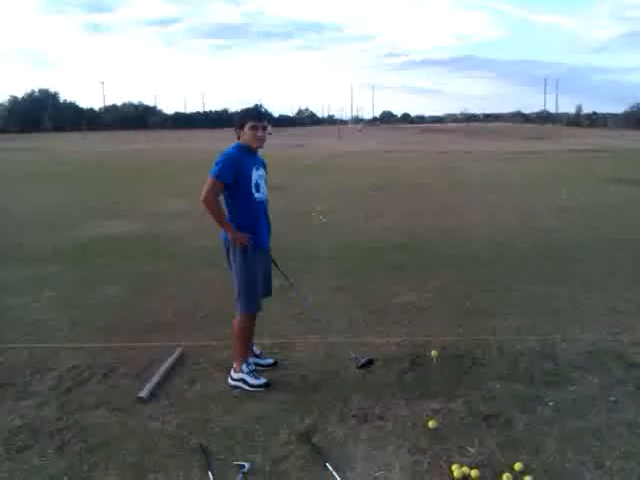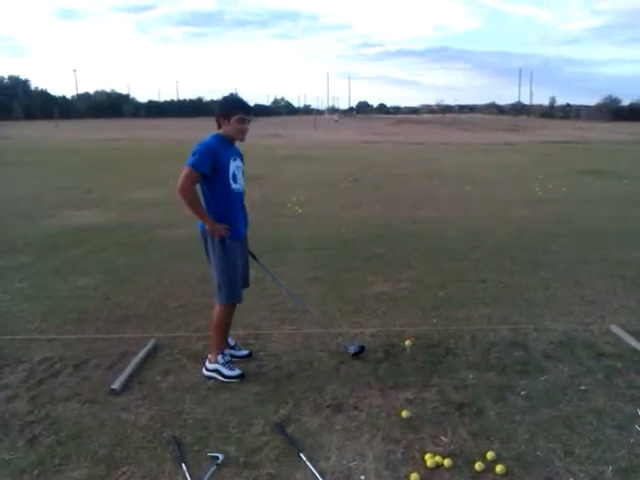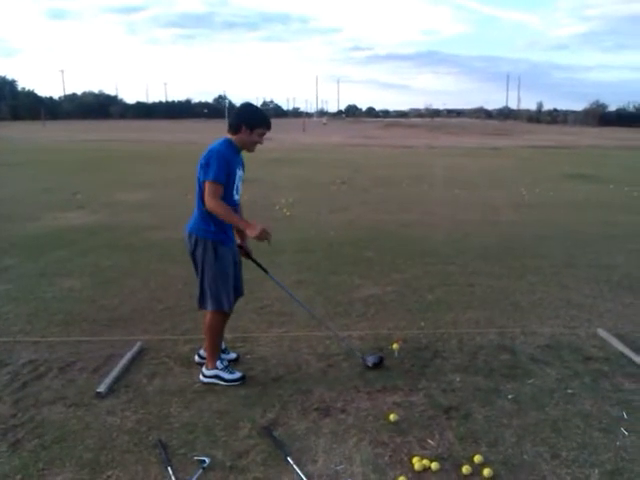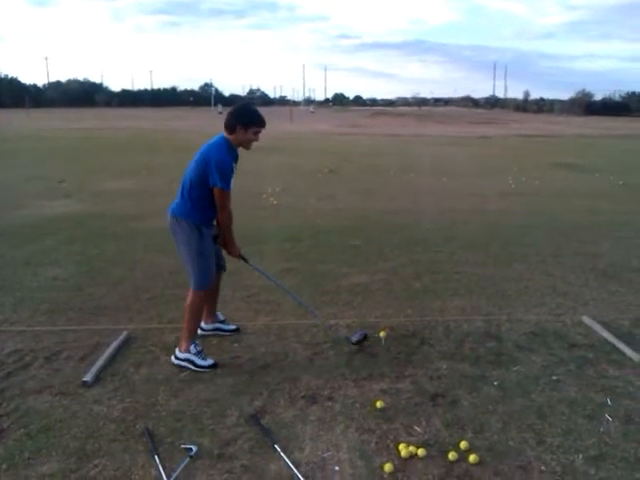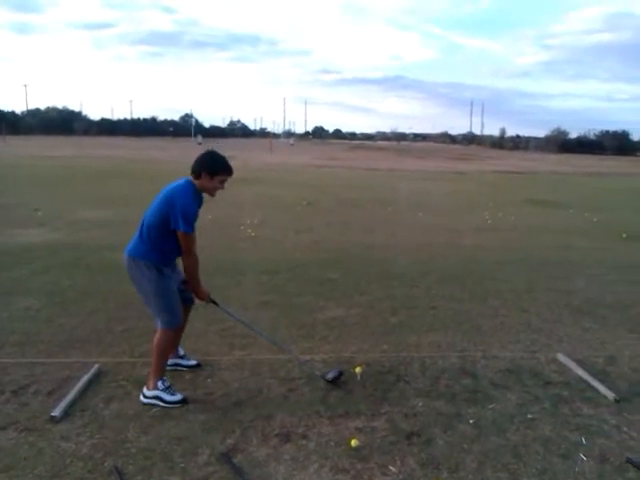
dt=1s
person 1, frame 1
left shoulder: (259, 161)
right shoulder: (231, 158)
right elbow: (208, 196)
right wrist: (231, 231)
left hip: (260, 240)
right hip: (243, 244)
left knee: (254, 302)
right knee: (246, 306)
left ankle: (248, 351)
right ankle: (239, 368)
person 1, frame 2
left shoulder: (235, 151)
right shoulder: (209, 148)
right elbow: (184, 187)
right wrist: (209, 222)
left hip: (237, 231)
right hip: (221, 234)
left knee: (232, 293)
right knee: (227, 297)
left ankle: (223, 342)
right ankle: (214, 359)
person 1, frame 3
left shoulder: (235, 156)
right shoulder: (218, 155)
right elbow: (212, 202)
left wrist: (241, 237)
right wrist: (248, 227)
left hip: (223, 237)
right hip: (209, 238)
left knee: (229, 297)
right knee: (217, 303)
left ankle: (210, 348)
right ankle: (211, 366)
person 1, frame 4
left shoulder: (225, 147)
right shoulder: (220, 156)
left elbow: (219, 204)
right elbow: (223, 208)
left wrist: (222, 234)
right wrist: (230, 242)
left hip: (200, 218)
right hip: (188, 220)
left knee: (215, 269)
right knee: (201, 282)
left ankle: (210, 320)
right ankle: (185, 349)
person 1, frame 5
left shoulder: (189, 191)
right shoulder: (184, 199)
left elbow: (186, 247)
right elbow: (189, 251)
left wrist: (191, 281)
right wrist: (198, 286)
left hip: (162, 258)
right hip: (146, 261)
left knee: (184, 302)
right knee: (169, 321)
left ankle: (173, 355)
right ankle: (153, 387)
